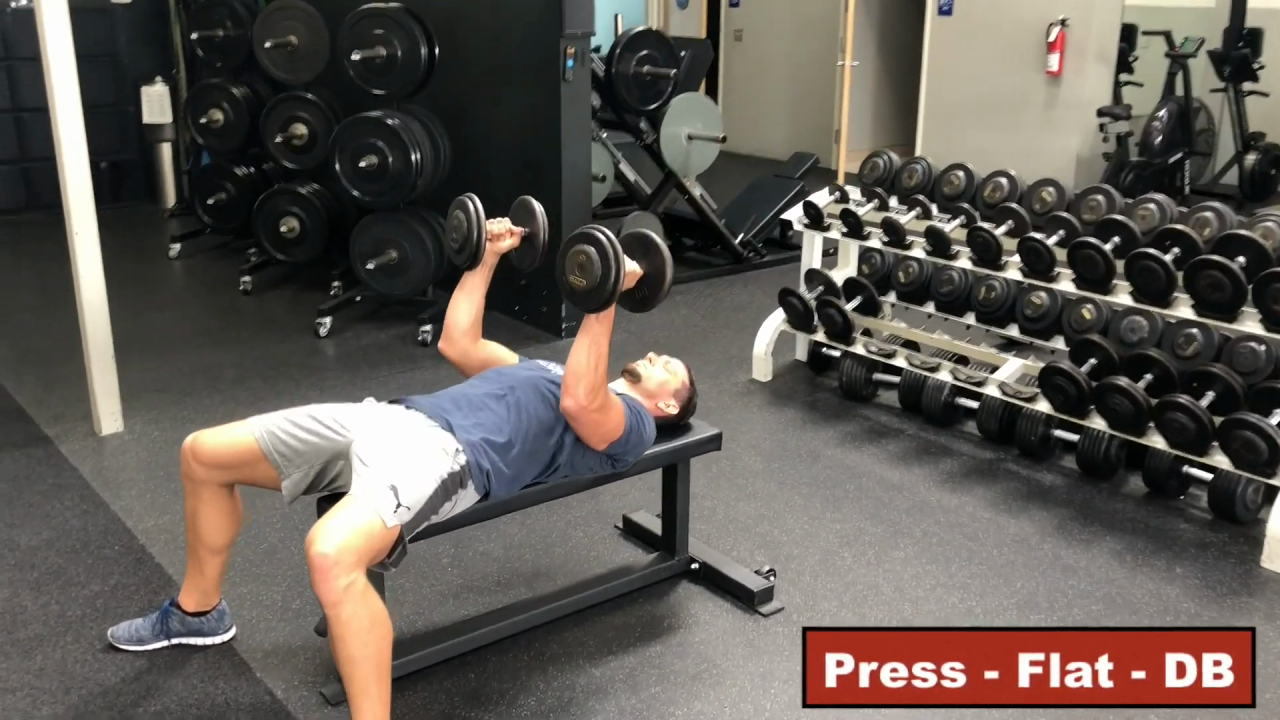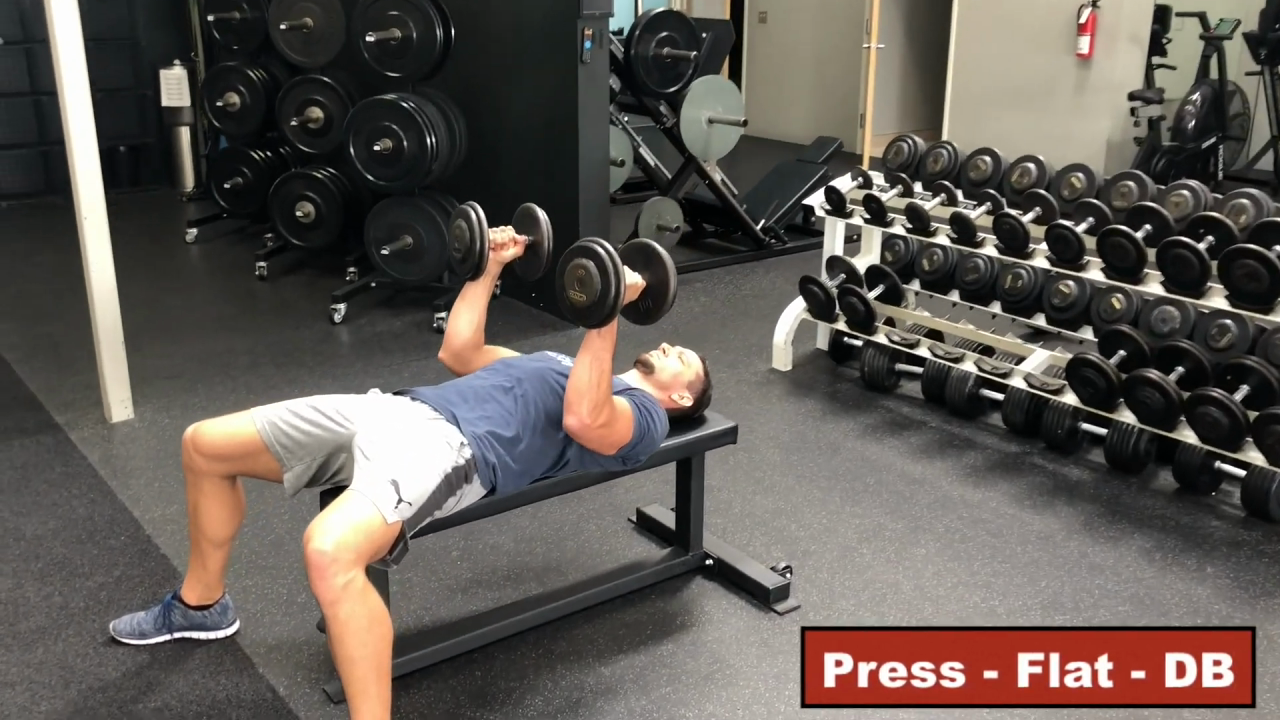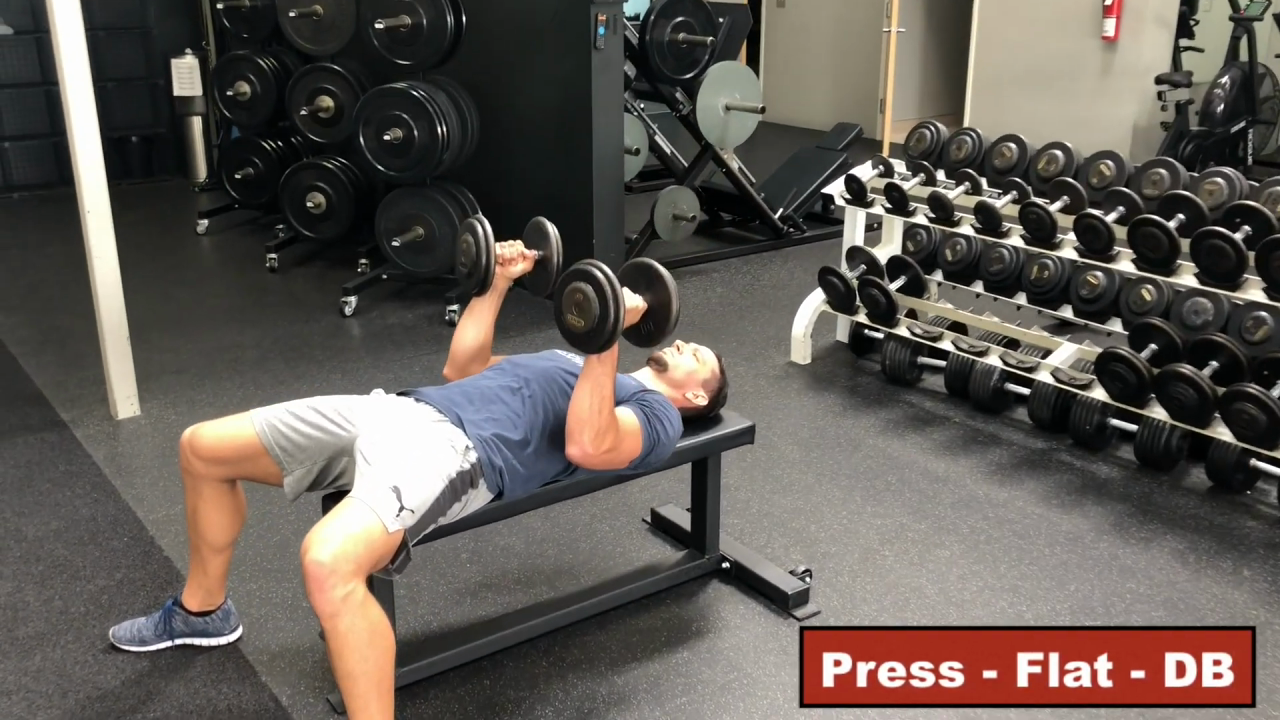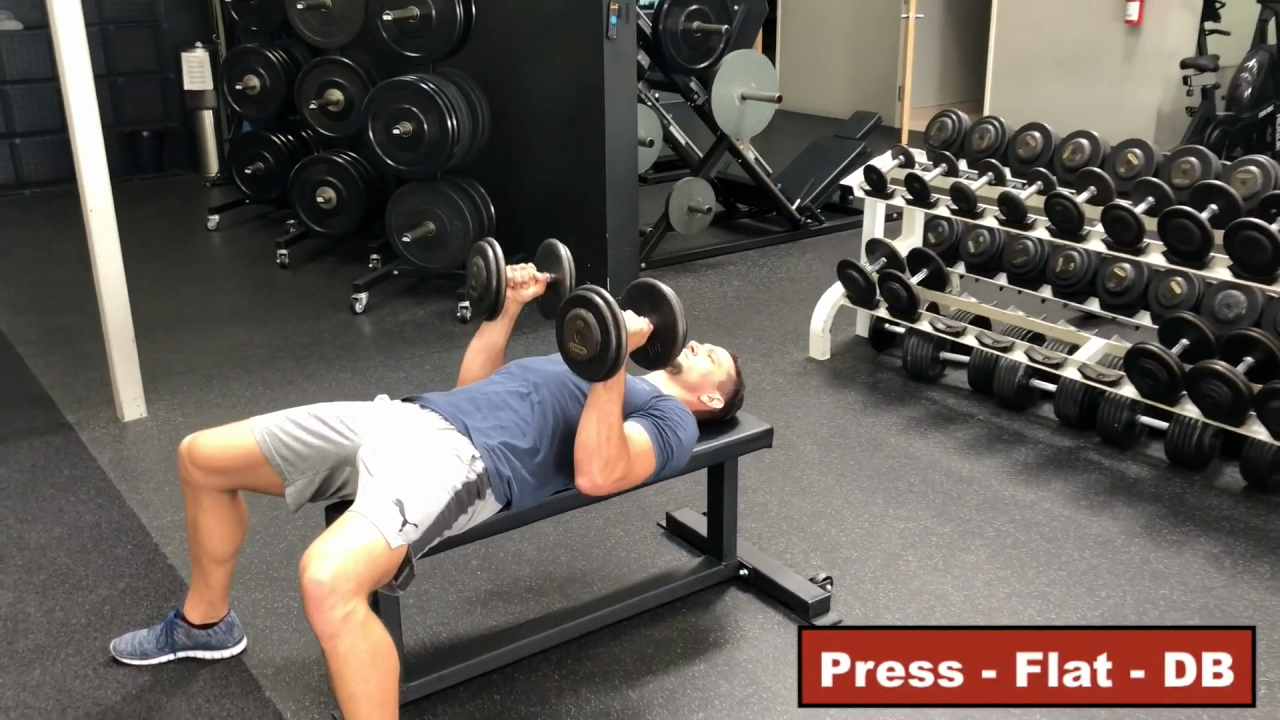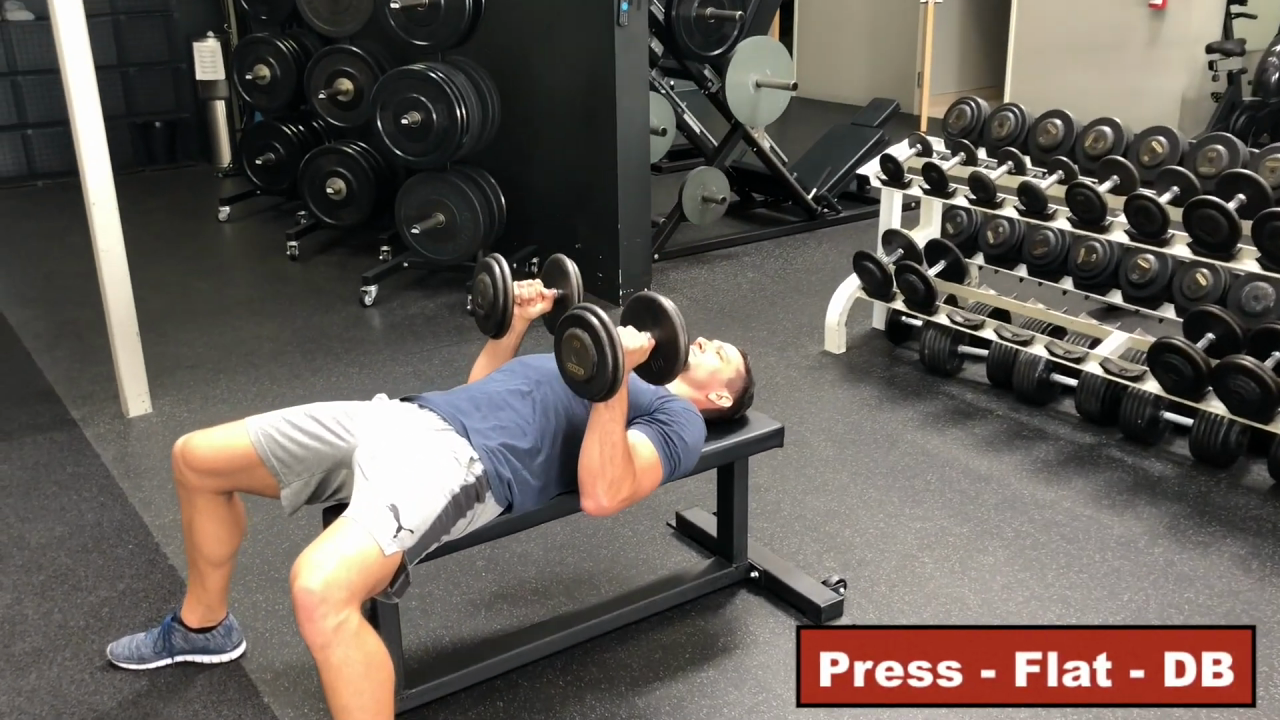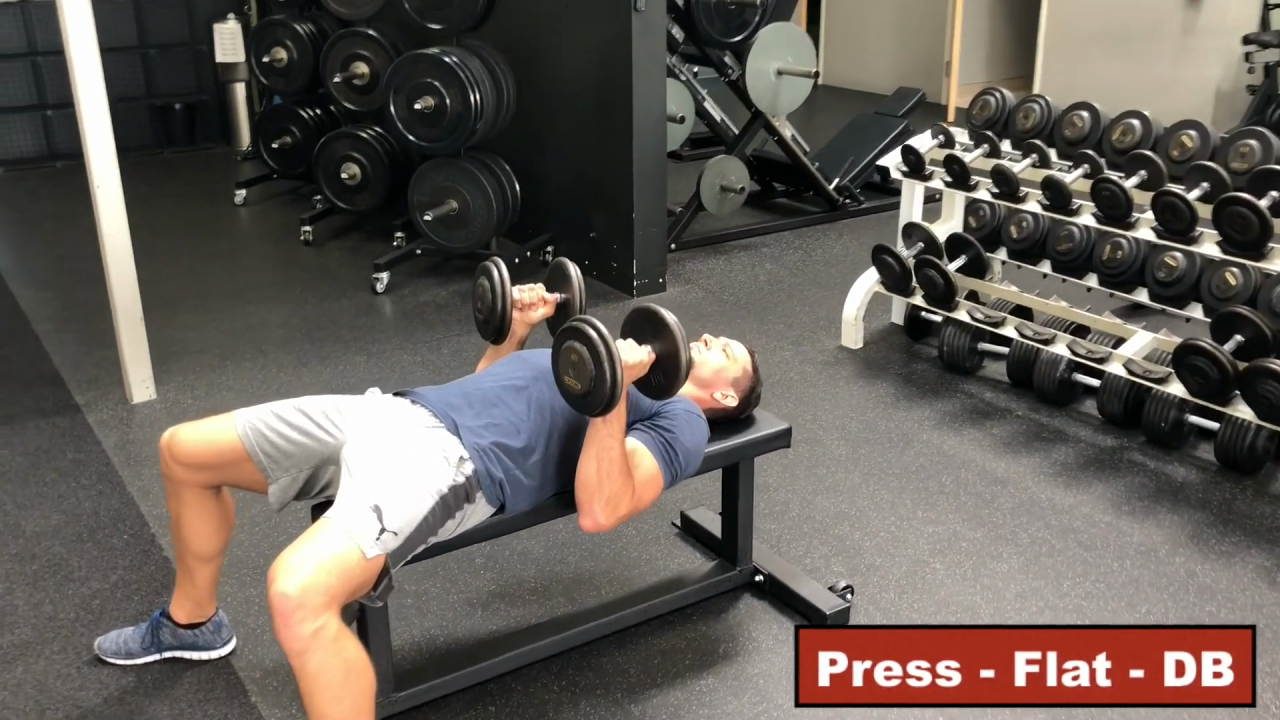
dt=0.3s
person 1, frame 1
left shoulder: (632, 427)
right shoulder: (552, 371)
left elbow: (579, 406)
right elbow: (457, 343)
left wrist: (606, 302)
right wrist: (488, 258)
left hip: (447, 453)
right hip: (389, 417)
left knee: (333, 556)
right knee: (202, 454)
right ankle: (199, 610)
person 1, frame 2
left shoulder: (644, 418)
right shoulder: (563, 366)
left elbow: (582, 420)
right elbow: (458, 350)
left wrist: (607, 315)
right wrist: (491, 267)
left hip: (453, 446)
right hip: (395, 409)
left knee: (330, 553)
right knee: (203, 445)
right ankle: (201, 603)
person 1, frame 3
left shoulder: (658, 416)
right shoulder: (578, 365)
left elbow: (587, 446)
right elbow: (461, 367)
left wrist: (609, 336)
right wrist: (498, 283)
left hip: (456, 450)
right hip: (400, 410)
left knee: (329, 562)
right knee: (201, 448)
right ankle: (203, 610)
person 1, frame 4
left shoulder: (672, 420)
right shoulder: (596, 371)
left elbow: (595, 474)
right wrist: (509, 306)
left hip: (461, 458)
right hip: (404, 416)
left knee: (329, 583)
right knee: (200, 457)
right ankle: (205, 621)
person 1, frame 5
left shoulder: (678, 422)
left elbow: (600, 495)
left wrist: (615, 375)
right wrist: (516, 322)
left hip: (461, 462)
right hip: (403, 416)
left knee: (321, 590)
right knee: (195, 458)
right ankle: (204, 626)
person 1, frame 6
left shoulder: (680, 424)
right shoulder: (611, 365)
left elbow: (598, 510)
left wrist: (614, 388)
right wrist: (516, 328)
left hip: (450, 459)
right hip: (395, 411)
left knee: (297, 595)
right knee: (182, 451)
right ankle: (192, 622)
